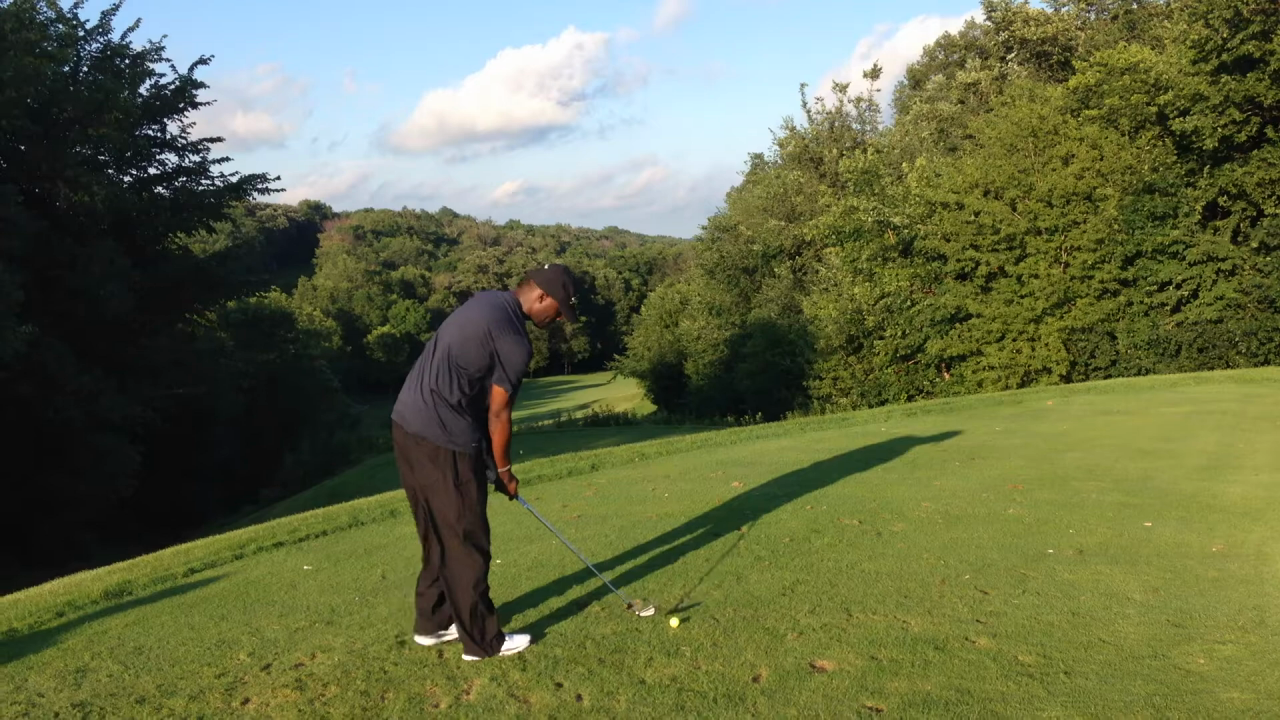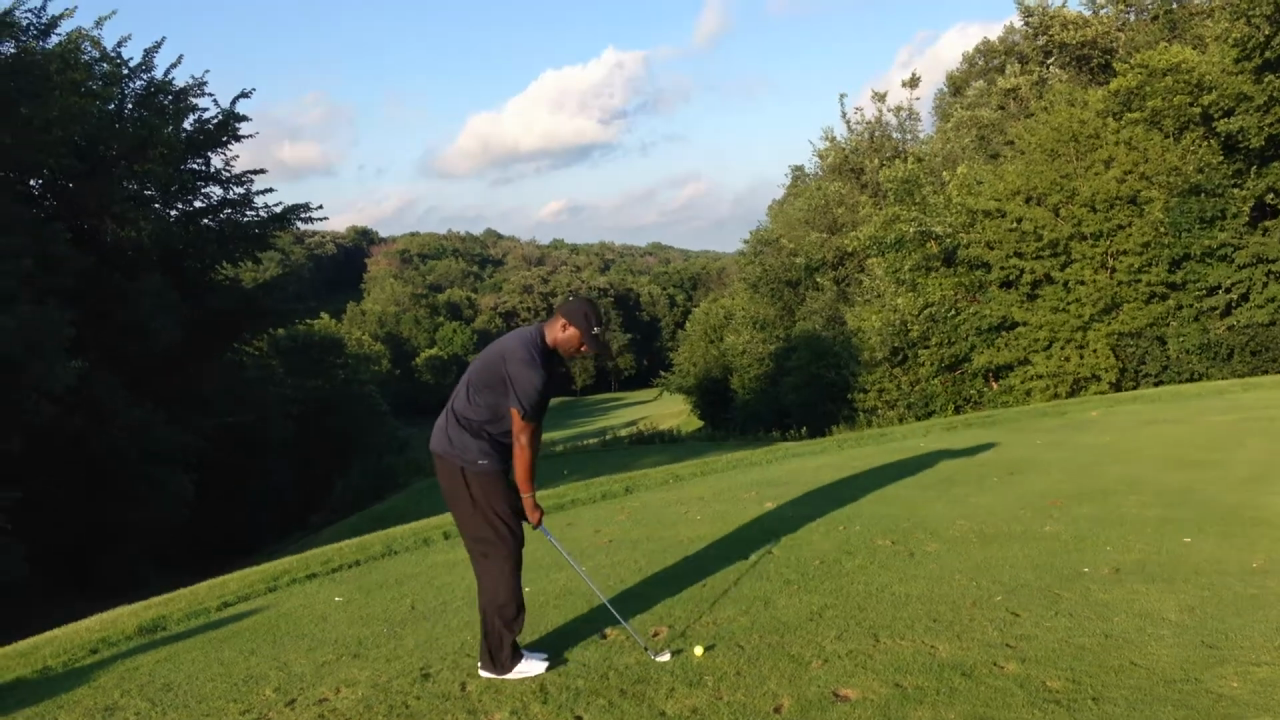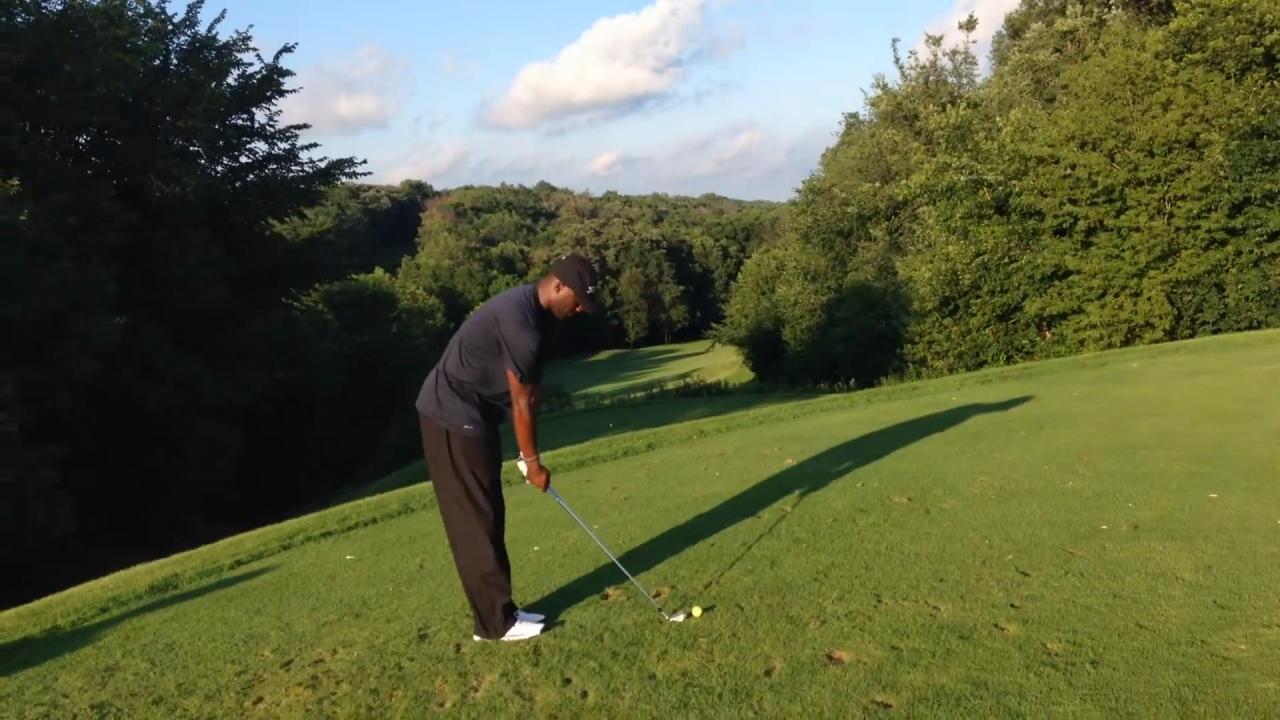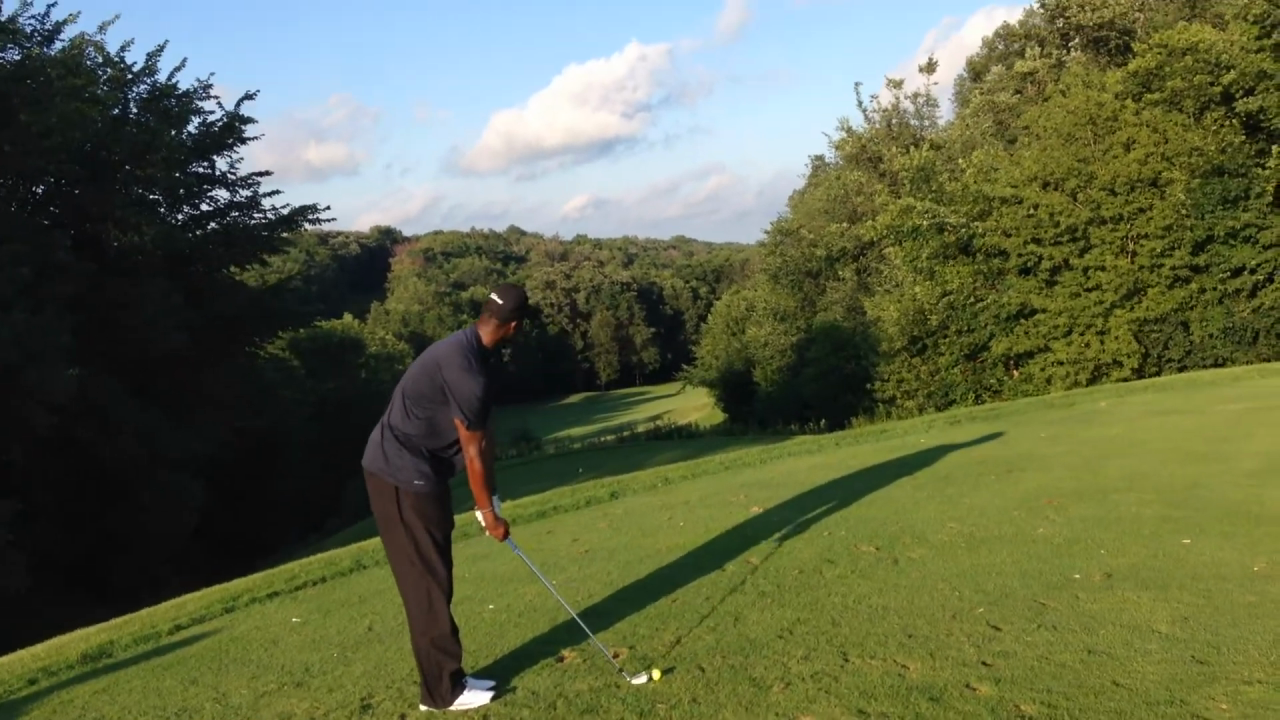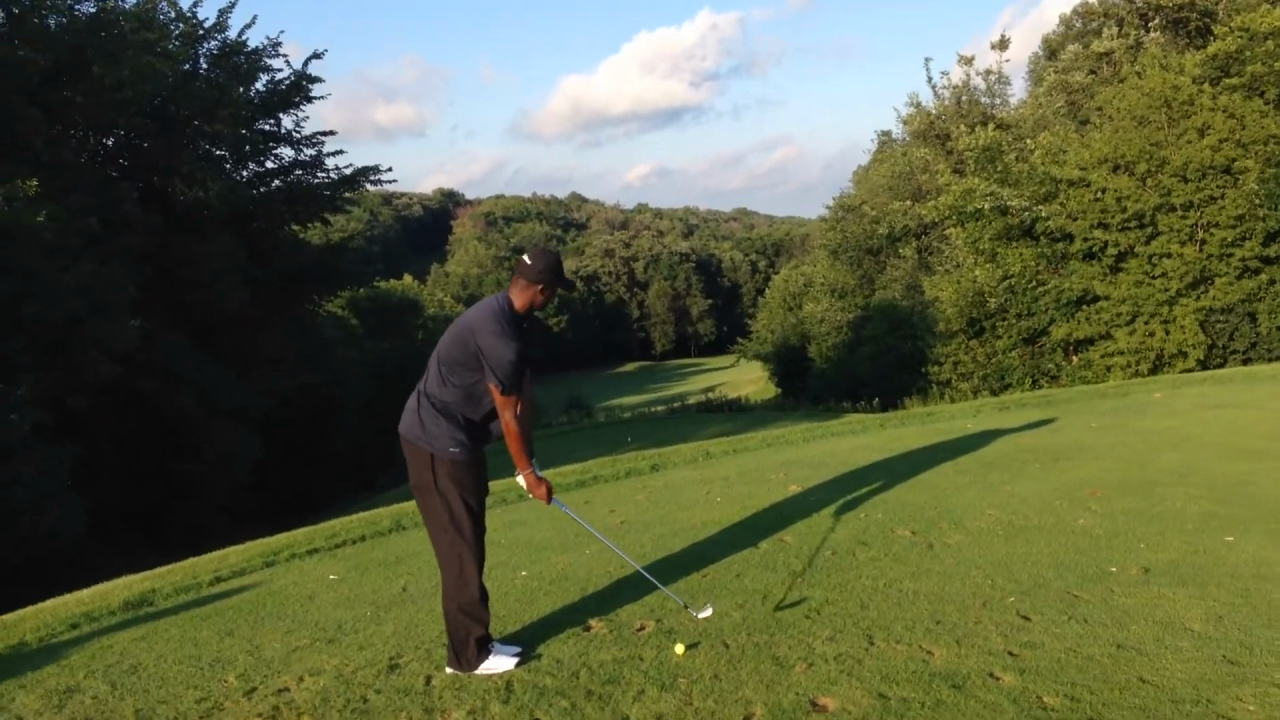
dt=0.7s
person 1, frame 1
left shoulder: (487, 301)
right shoulder: (514, 340)
right elbow: (498, 414)
left wrist: (490, 460)
right wrist: (503, 470)
left hip: (409, 423)
right hip: (443, 439)
left knee: (441, 534)
right knee: (465, 542)
left ankle: (432, 622)
right ankle: (482, 640)
person 1, frame 2
left shoulder: (537, 348)
right shoulder: (528, 364)
left elbow: (530, 431)
right elbow: (522, 439)
left wrist: (526, 487)
right wrist: (528, 497)
left hip: (480, 453)
right hip: (466, 456)
left knee: (501, 551)
right knee: (500, 553)
left ankle: (502, 647)
right ankle: (500, 659)
person 1, frame 3
left shoulder: (526, 305)
right shoulder: (522, 324)
left elbow: (527, 393)
right elbow: (521, 403)
left wrist: (529, 453)
right wrist: (532, 462)
left hip: (470, 415)
right hip: (453, 418)
left knee: (488, 516)
right knee: (475, 521)
left ankle: (500, 608)
right ankle: (494, 621)
person 1, frame 4
left shoulder: (467, 349)
right shoulder: (466, 369)
left elbow: (483, 437)
right elbow: (472, 450)
left wrist: (491, 497)
right wrist: (489, 513)
left hip: (413, 469)
right hip: (402, 474)
left knee: (434, 579)
right knee: (427, 582)
left ankle: (449, 676)
right ankle: (443, 691)
person 1, frame 5
left shoulder: (504, 316)
right shoulder: (498, 333)
left elbow: (521, 396)
right elbow: (508, 414)
left wrist: (529, 463)
right wrist: (529, 474)
left hip: (454, 437)
right hip: (438, 441)
left knee: (468, 544)
right knee: (460, 547)
left ankle: (476, 640)
right ankle: (468, 654)
